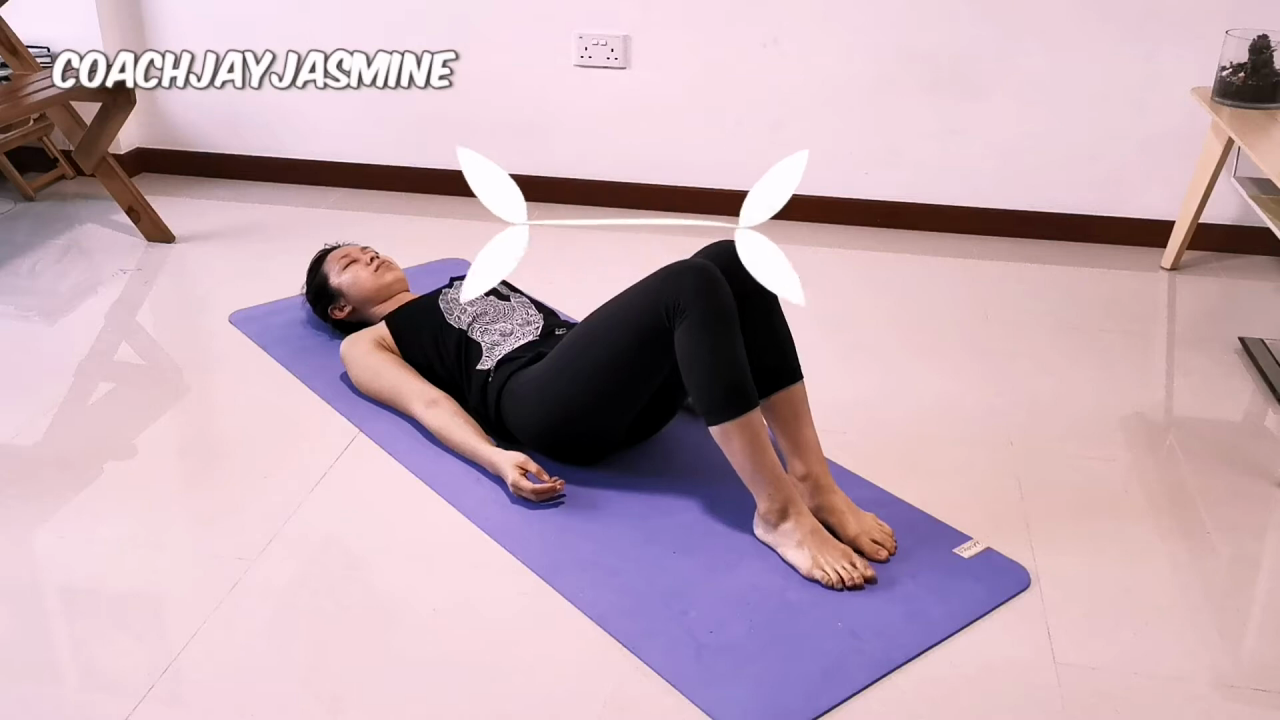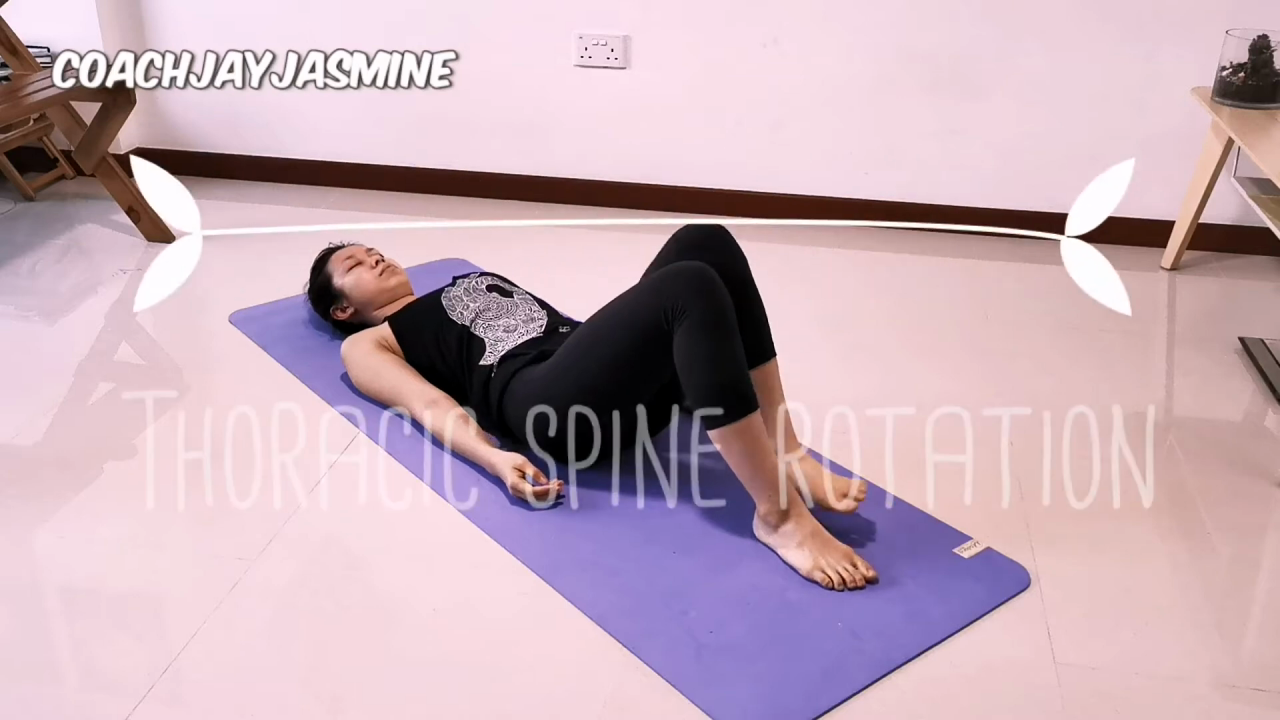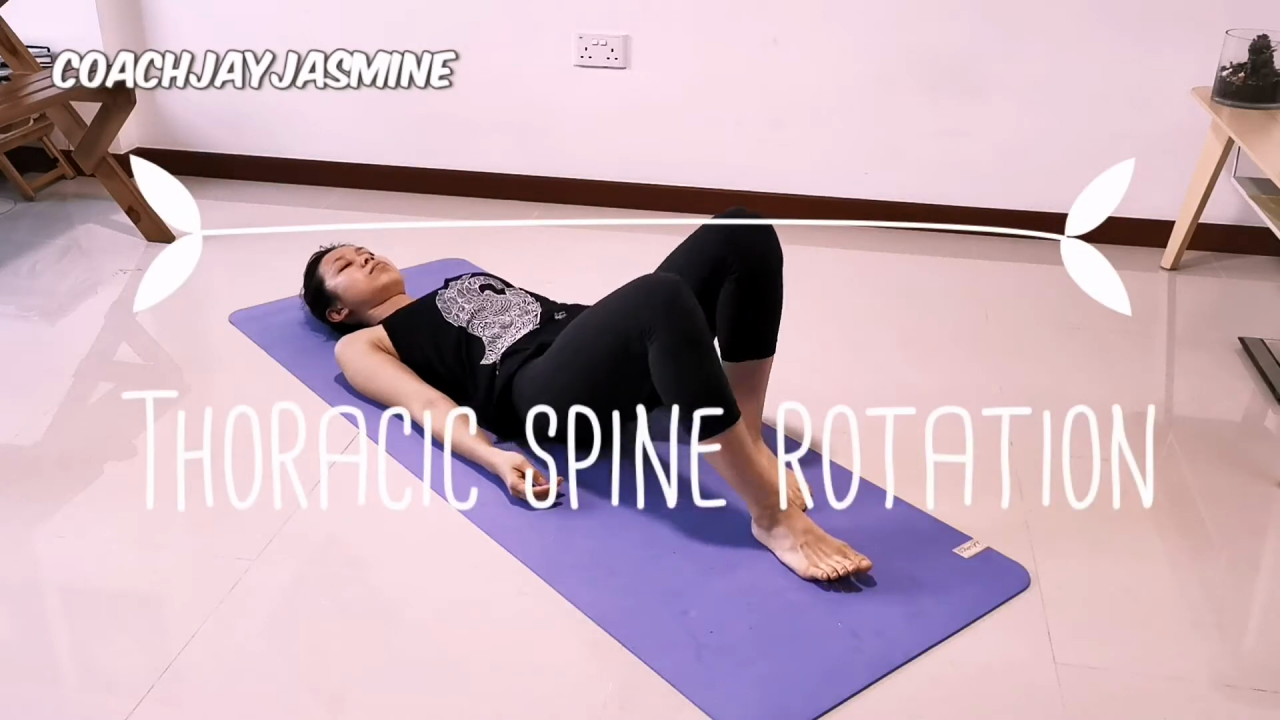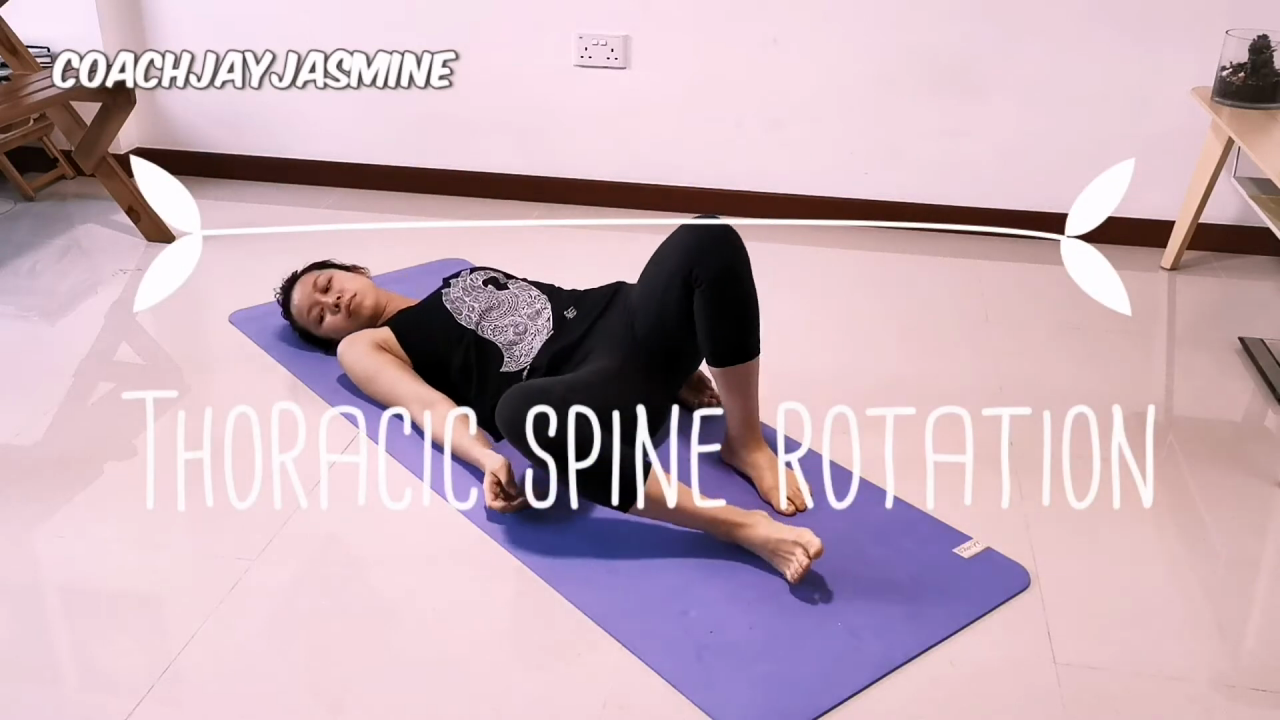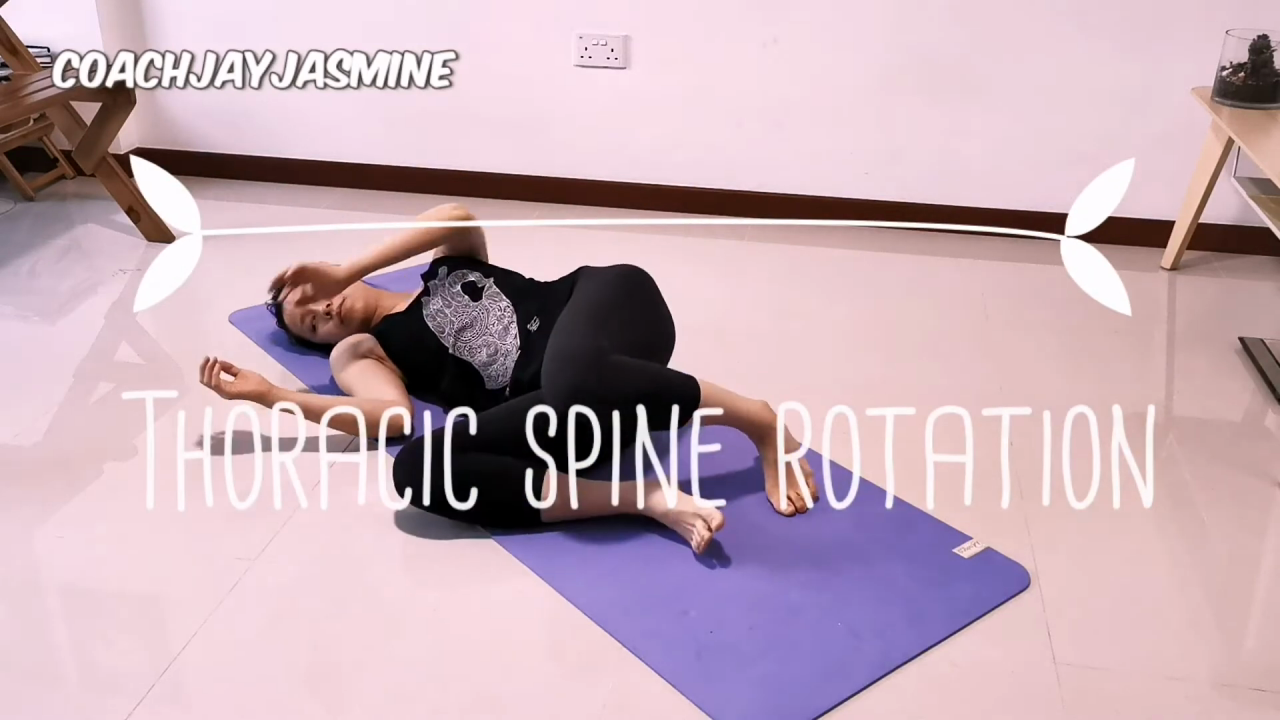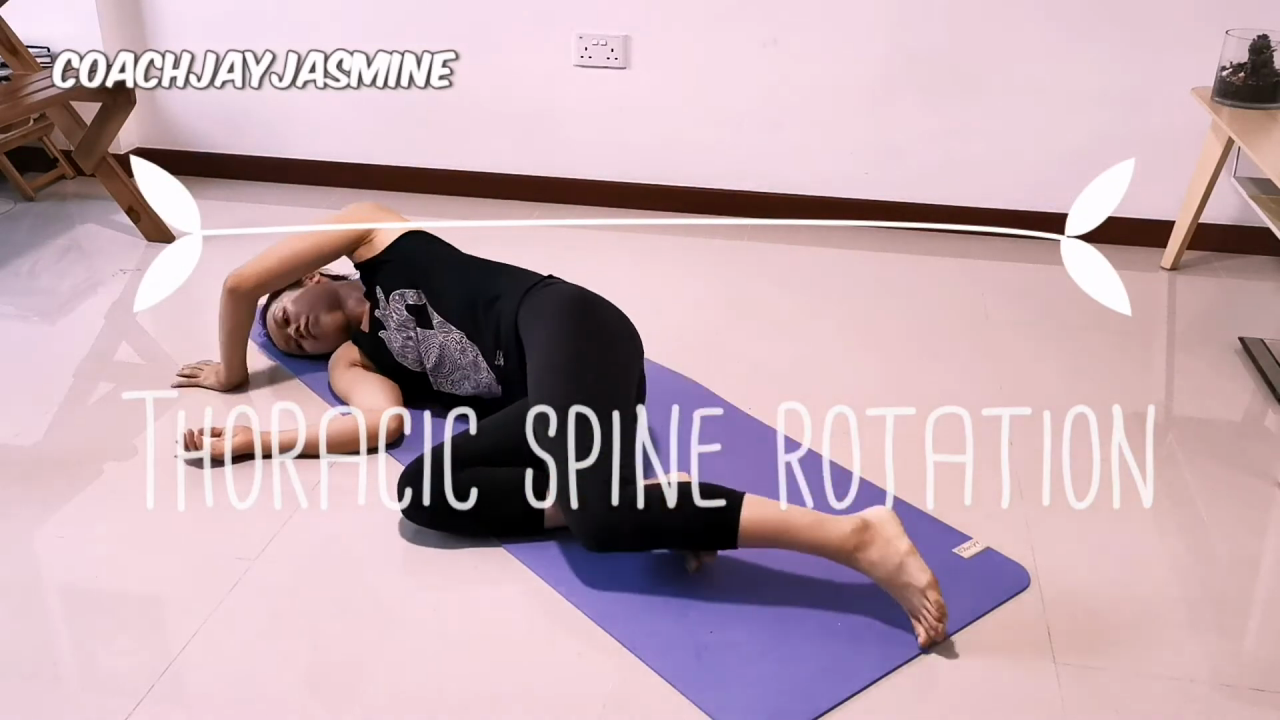
dt=0.7s
person 1, frame 1
left shoulder: (469, 280)
right shoulder: (366, 345)
right elbow: (428, 402)
right wrist: (497, 458)
left hip: (616, 388)
right hip: (545, 403)
left knee: (731, 259)
right knee: (691, 284)
left ankle: (814, 484)
right ankle: (779, 513)
person 1, frame 2
left shoulder: (473, 279)
right shoulder: (367, 345)
right elbow: (427, 404)
right wrist: (495, 459)
left hip: (619, 377)
right hip: (546, 397)
left knee: (706, 242)
right knee: (689, 287)
left ankle: (790, 458)
right ankle: (780, 516)
person 1, frame 3
left shoulder: (461, 284)
right shoulder: (361, 347)
right elbow: (428, 407)
left wrist: (670, 363)
right wrist: (497, 460)
left hip: (602, 338)
right hip: (549, 384)
left knee: (744, 236)
right knee: (665, 298)
left ankle: (745, 441)
right ankle: (775, 519)
person 1, frame 4
left shoulder: (459, 279)
right shoulder: (364, 347)
right elbow: (430, 408)
left wrist: (674, 365)
right wrist: (487, 461)
left hip: (626, 321)
right hip: (586, 384)
left knee: (708, 241)
right knee: (521, 410)
left ankle: (745, 443)
right ankle: (744, 526)
person 1, frame 5
left shoulder: (447, 265)
right shoulder: (355, 354)
left elbow: (461, 221)
right elbow: (390, 414)
left wrist: (337, 274)
right wrist: (269, 395)
right hip: (562, 410)
left knee: (577, 373)
right knee: (415, 468)
left ankle: (755, 419)
right ankle: (644, 499)
person 1, frame 6
left shoulder: (369, 231)
right shoulder: (350, 364)
left elbow: (240, 283)
right elbow: (385, 425)
left wrist: (234, 372)
right wrist: (252, 439)
left hip: (561, 326)
right hip: (542, 398)
left knee: (595, 508)
right knee: (424, 489)
left ankle: (856, 536)
right ankle: (647, 505)
